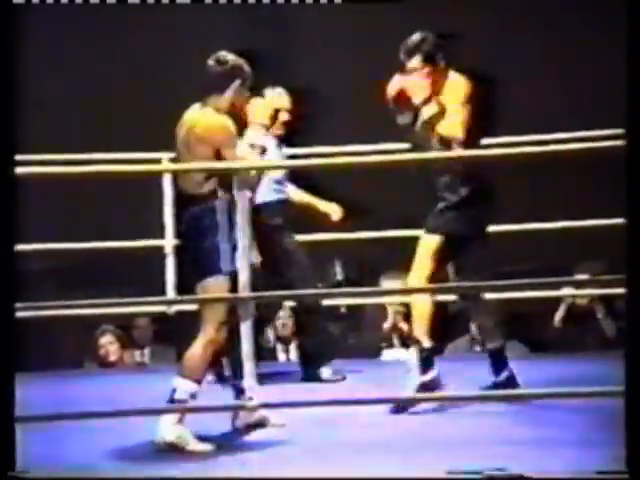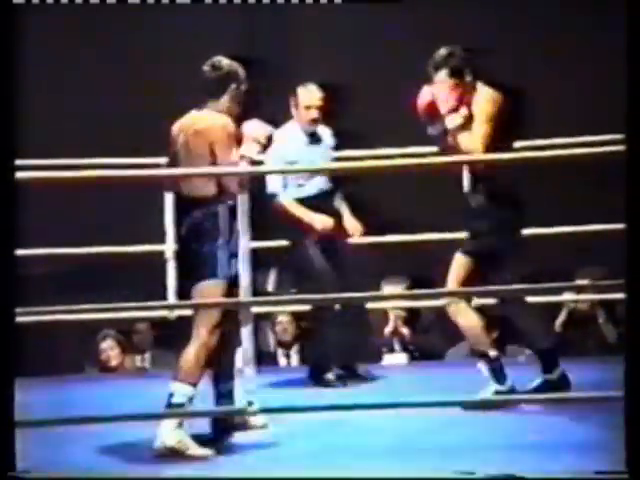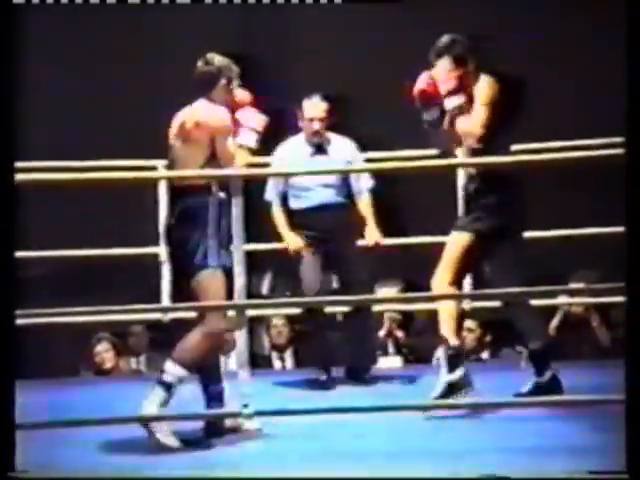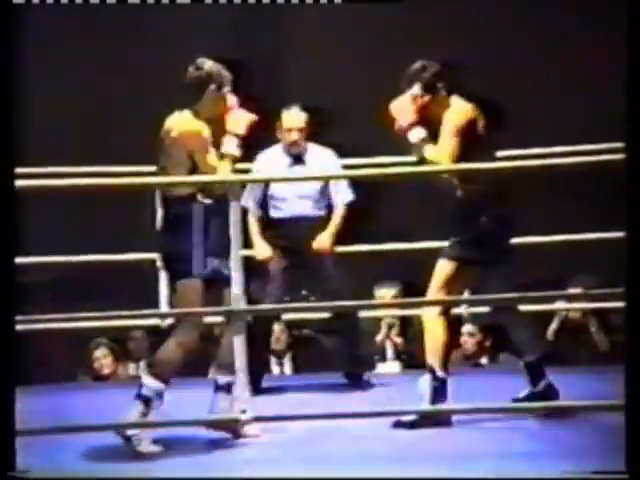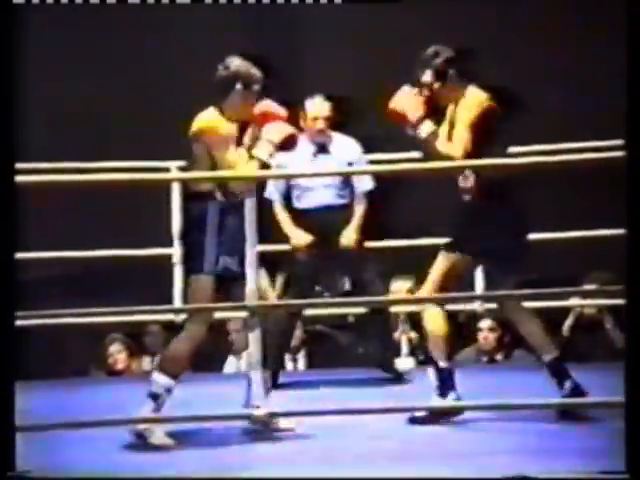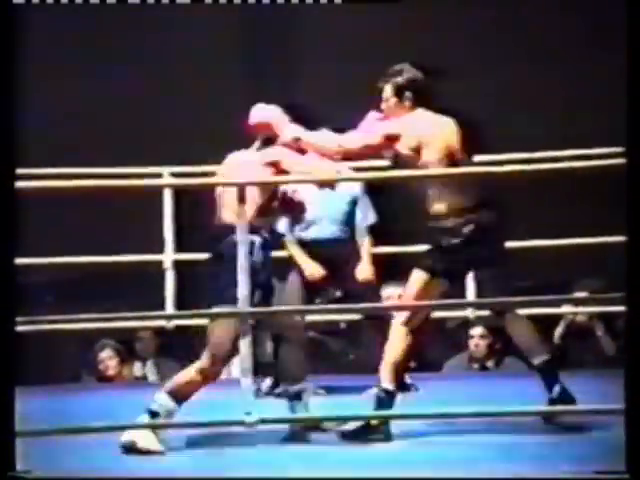
dt=0.3s
person 1, frame 1
left shoulder: (193, 115)
right shoulder: (220, 124)
left wrist: (243, 125)
left hip: (198, 218)
right hip: (212, 222)
left knee: (234, 316)
right knee: (213, 330)
left ankle: (245, 407)
right ankle: (171, 422)
person 1, frame 2
left shoulder: (182, 124)
right shoulder: (221, 125)
right elbow: (233, 186)
right wrist: (252, 144)
left hip: (189, 223)
right hip: (212, 225)
left knee: (226, 321)
right knee: (205, 332)
left ankle: (226, 409)
right ankle: (172, 428)
person 1, frame 3
left shoulder: (185, 117)
right shoulder: (217, 115)
right elbow: (234, 171)
left wrist: (235, 122)
right wrist: (248, 132)
left hip: (188, 216)
right hip: (203, 216)
left knee: (215, 321)
right knee: (216, 323)
left ankle: (217, 412)
right ankle: (157, 401)
person 1, frame 4
left shoulder: (190, 126)
right shoulder: (190, 128)
left elbow: (208, 174)
right elbow: (218, 182)
left wrist: (227, 128)
right wrist: (233, 137)
left hip: (204, 228)
right hip: (191, 227)
right knee: (188, 333)
left ankle: (225, 406)
right ankle: (135, 417)
person 1, frame 5
left shoulder: (225, 125)
right shoulder: (214, 125)
left elbow: (236, 174)
right elbow: (240, 184)
left wrist: (257, 130)
right wrist: (267, 144)
left hip: (226, 225)
right hip: (211, 224)
right knee: (198, 327)
left ankle: (259, 407)
right ankle: (148, 415)
person 1, frame 6
left shoulder: (237, 161)
right shoulder: (254, 163)
left hip: (251, 256)
right hip: (241, 253)
left knee: (294, 332)
right knee: (215, 359)
left ankle: (298, 414)
right ankle: (144, 426)
person 2, frame 1
left shoulder: (457, 86)
right shoulder: (434, 92)
left elbow: (457, 136)
right elbow: (426, 146)
left wrist: (426, 106)
right wrist: (409, 115)
left hip: (465, 192)
right hip: (454, 193)
left knee: (419, 278)
right knee: (466, 287)
left ankle: (426, 371)
right ankle: (503, 373)
person 2, frame 2
left shoulder: (486, 100)
right shoulder: (463, 105)
left elbow: (477, 153)
left wrist: (451, 116)
right wrist: (438, 125)
left hip: (494, 212)
right hip: (486, 210)
left knee: (453, 296)
right knee: (509, 298)
left ankle: (498, 378)
right ankle: (554, 373)
person 2, frame 3
left shoulder: (485, 86)
right shoulder: (462, 93)
left elbow: (475, 133)
right elbow: (454, 146)
left wrist: (451, 96)
right wrist: (433, 112)
left hip: (492, 197)
right hip: (484, 196)
left knee: (443, 278)
right knee: (509, 291)
left ankle: (454, 367)
right ankle: (545, 376)
person 2, frame 4
left shoulder: (459, 113)
right shoulder: (450, 115)
left elbow: (444, 163)
right elbow: (440, 166)
left wrist: (414, 130)
right wrist: (413, 127)
left hip: (480, 218)
right hip: (485, 218)
left knee: (435, 303)
right knee: (502, 304)
left ankle: (436, 401)
right ankle: (540, 384)
person 2, frame 5
left shoulder: (474, 102)
right shoulder: (454, 107)
left elbow: (457, 155)
right elbow: (442, 152)
left wrist: (421, 123)
right wrist: (419, 122)
left hip: (485, 212)
right hip: (486, 212)
left knee: (430, 295)
right knee: (509, 303)
left ankle: (446, 393)
right ankle: (566, 385)
person 2, frame 6
left shoulder: (399, 128)
right shoulder: (446, 126)
left elbow: (340, 148)
left wrist: (290, 131)
left hip: (454, 230)
right hip: (484, 222)
left knee: (406, 318)
right knee: (502, 310)
left ankle: (379, 414)
right ankle: (556, 388)
person 3, frame 1
left shoulder: (273, 143)
right shoulder: (257, 145)
right elbow: (247, 198)
left wrist: (321, 204)
right wrist: (254, 245)
left hip: (276, 222)
right hip: (268, 224)
right knee: (304, 288)
right ankle: (316, 364)
person 3, frame 2
left shoulder: (326, 136)
right shoulder: (281, 141)
right elbow: (277, 194)
left wrist: (346, 215)
right wrist: (311, 218)
left hip: (329, 219)
right hip: (303, 222)
left knee: (351, 286)
right knee: (324, 289)
left ankle: (345, 362)
right ankle: (323, 367)
person 3, frame 3
left shoulder: (345, 147)
right shoulder: (285, 153)
left elbow: (363, 190)
right elbow: (275, 200)
left wrist: (371, 225)
right wrist: (287, 234)
left hip: (341, 227)
right hip: (305, 230)
left knee: (359, 294)
right knee: (311, 290)
left ankle: (359, 366)
right ankle: (322, 366)
person 3, frame 4
left shoulder: (325, 158)
right shoulder: (264, 161)
left elbow: (341, 202)
right elbow: (253, 207)
left wrist: (330, 234)
right wrist: (257, 241)
left hip: (317, 236)
right hip: (280, 239)
left knee: (341, 301)
right knee: (267, 306)
left ankle: (355, 370)
right ankle: (253, 377)
person 3, frame 5
left shoulder: (349, 147)
right shoulder: (288, 154)
left elbow: (361, 192)
right elbow: (277, 199)
left wrist: (354, 227)
right wrist: (292, 231)
left hip: (345, 226)
right hip: (307, 230)
left knee: (373, 292)
right knee: (292, 300)
left ankle: (388, 359)
right ankle: (272, 367)
person 3, frame 6
left shoulder: (351, 184)
right shoulder: (295, 187)
left elbow: (364, 226)
right elbow: (286, 231)
left wrist: (366, 261)
right wrist: (305, 263)
left hip: (342, 251)
right hip: (306, 254)
